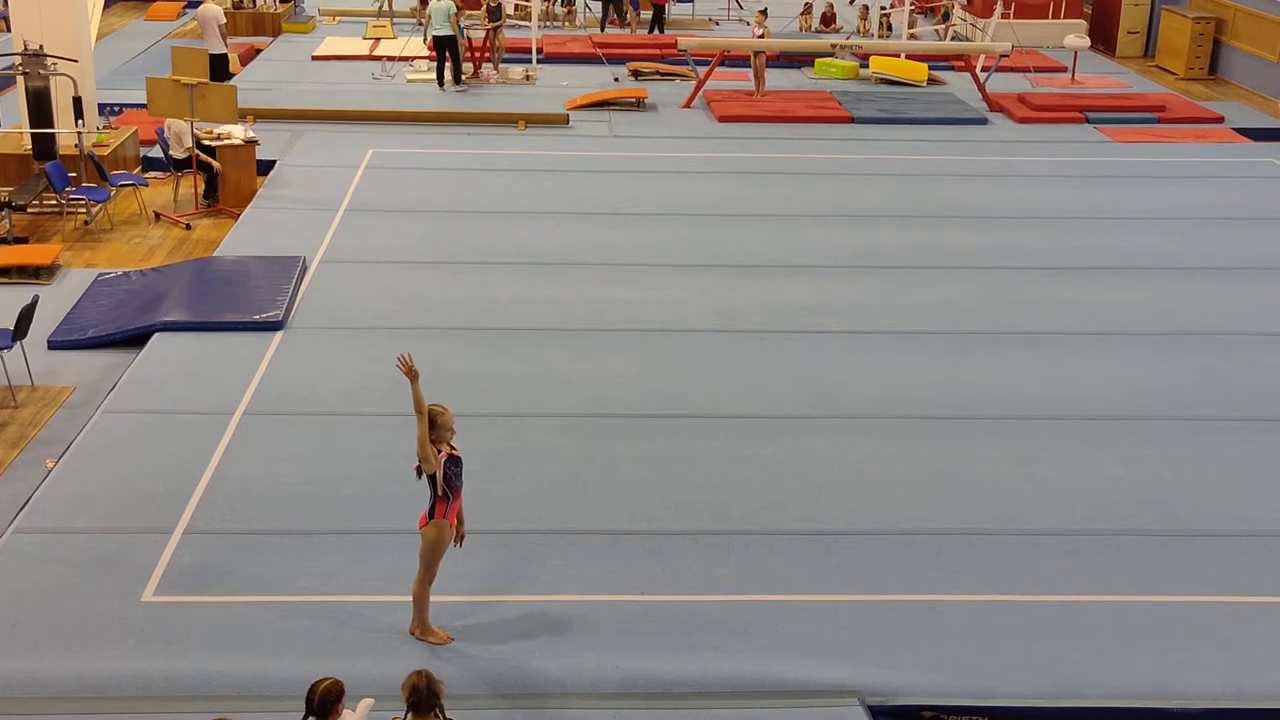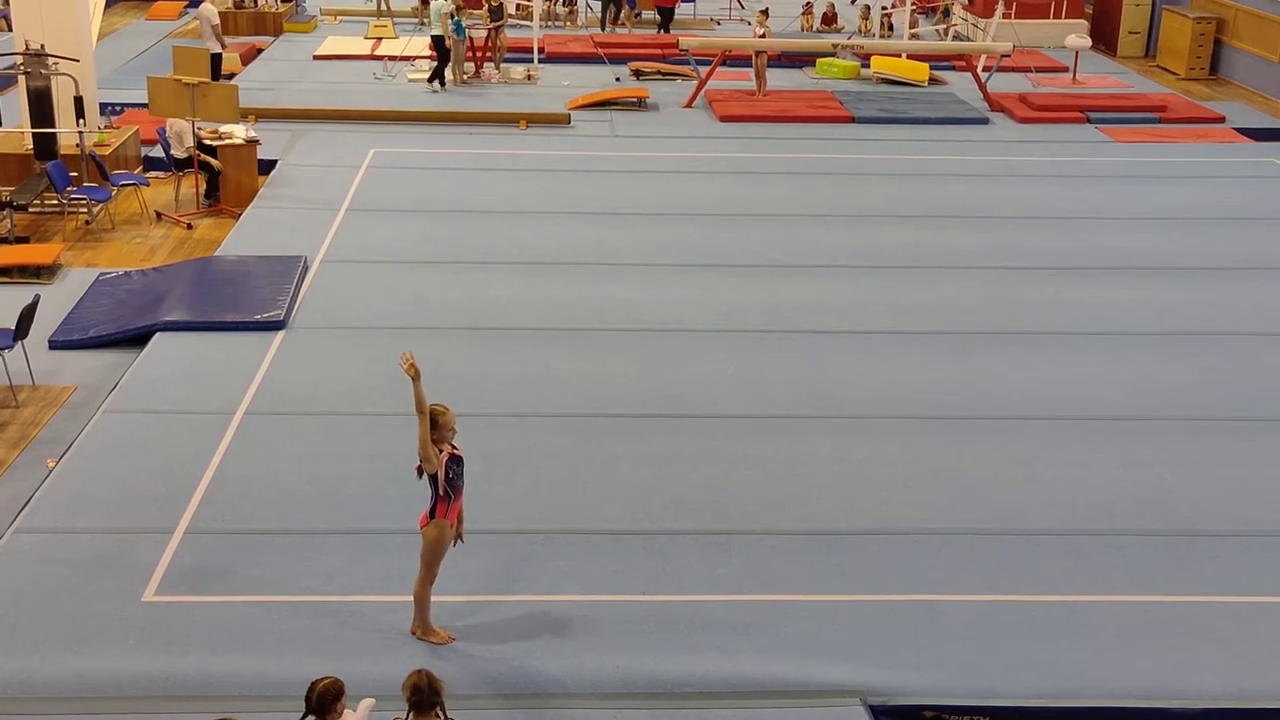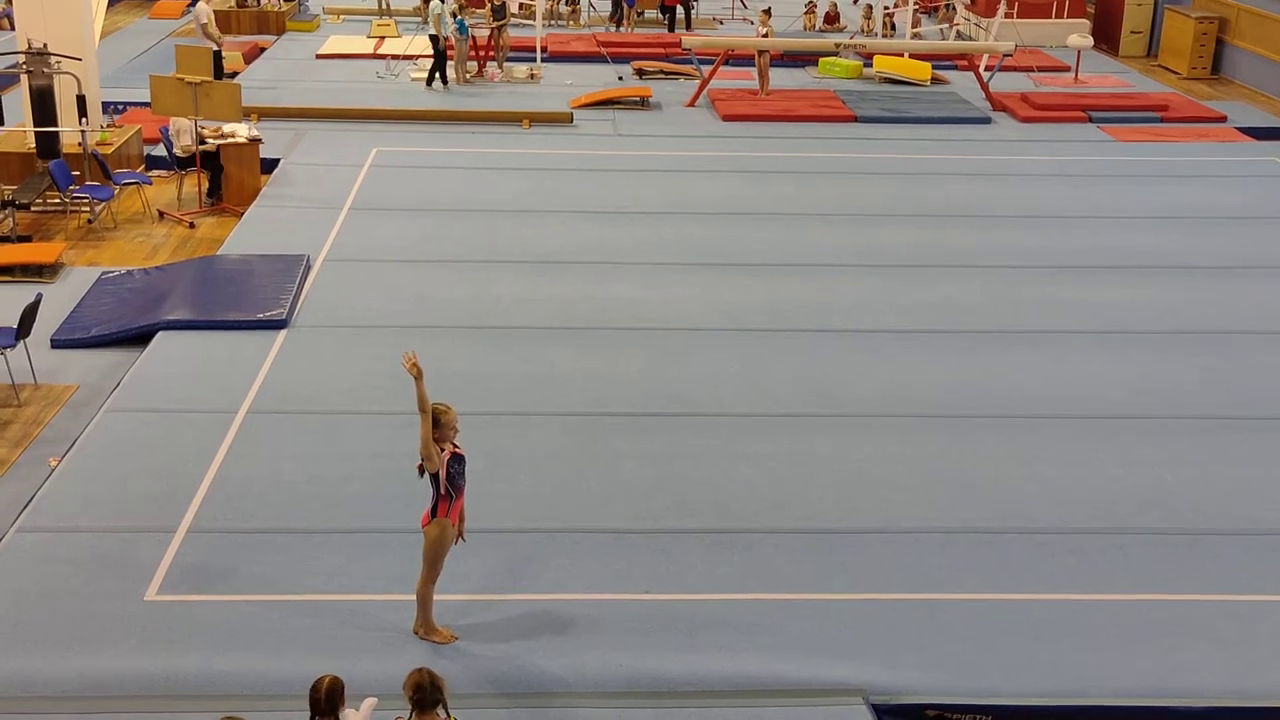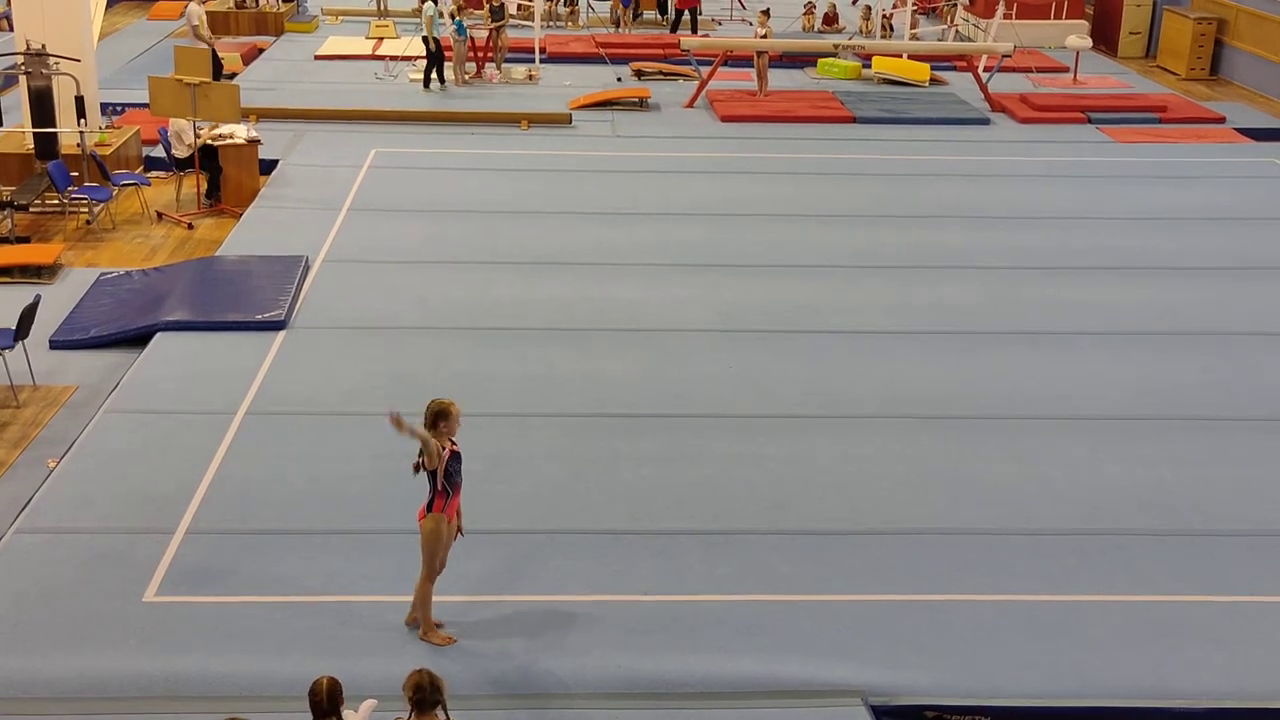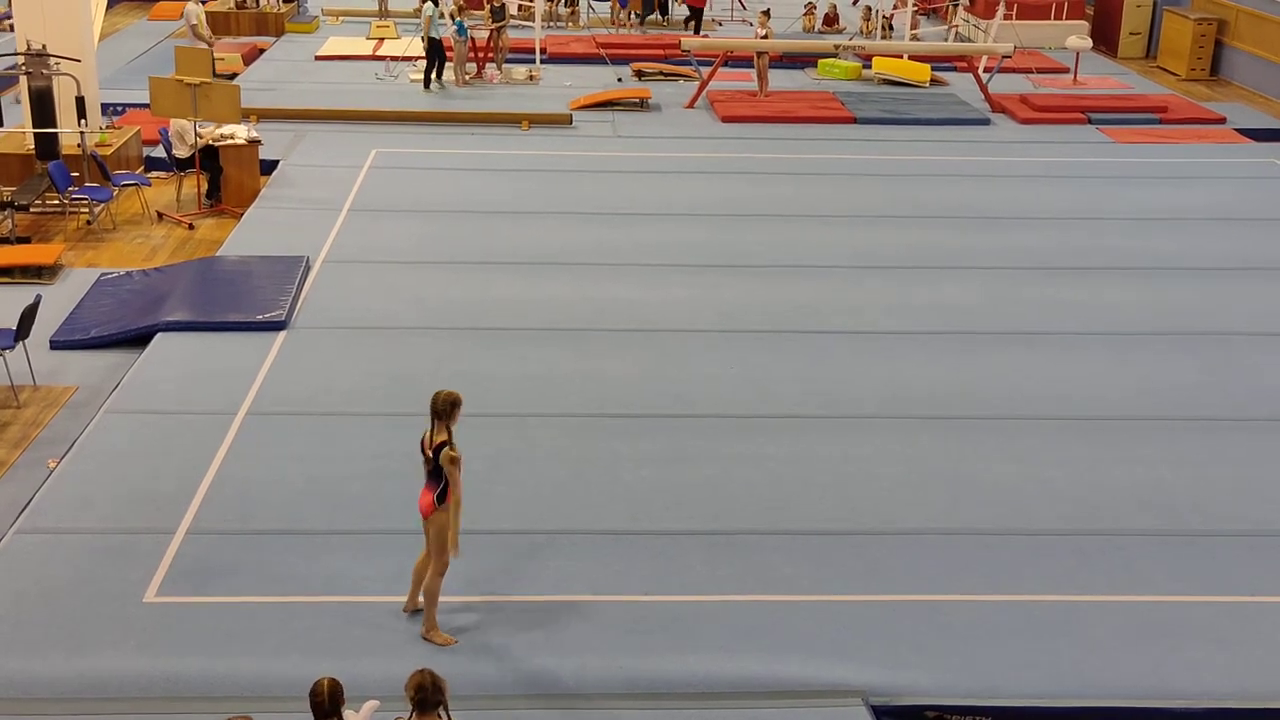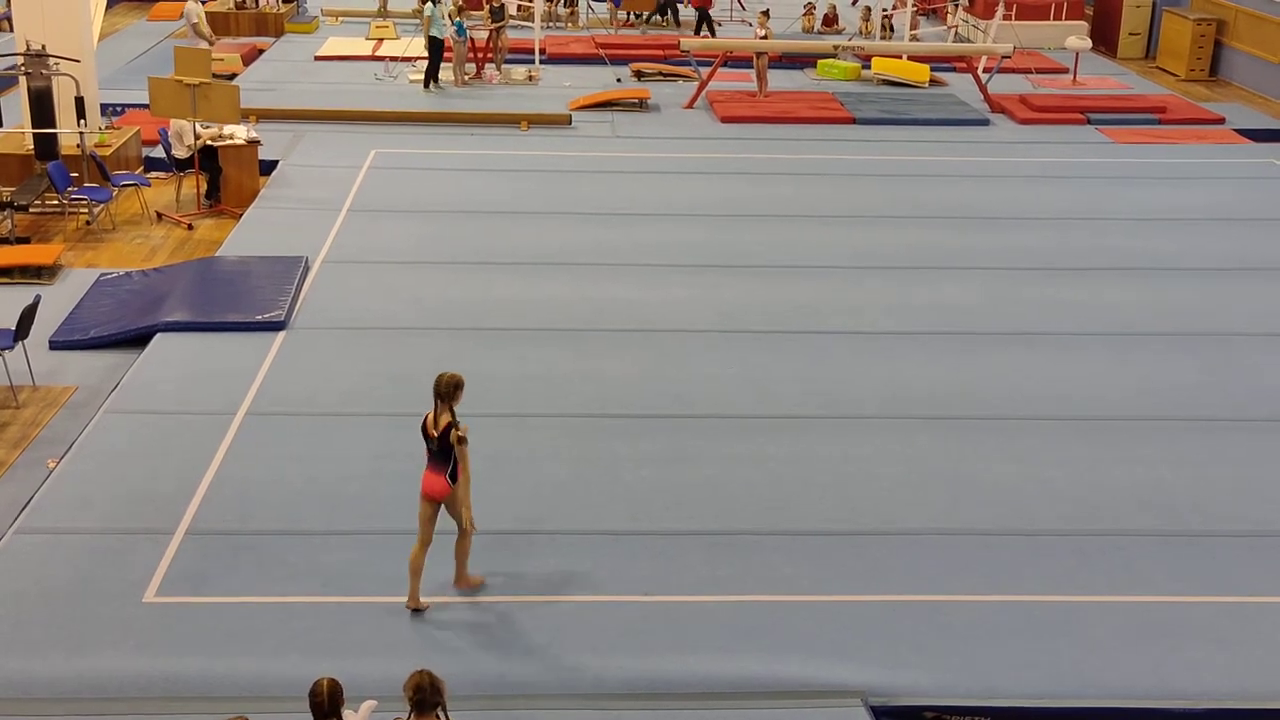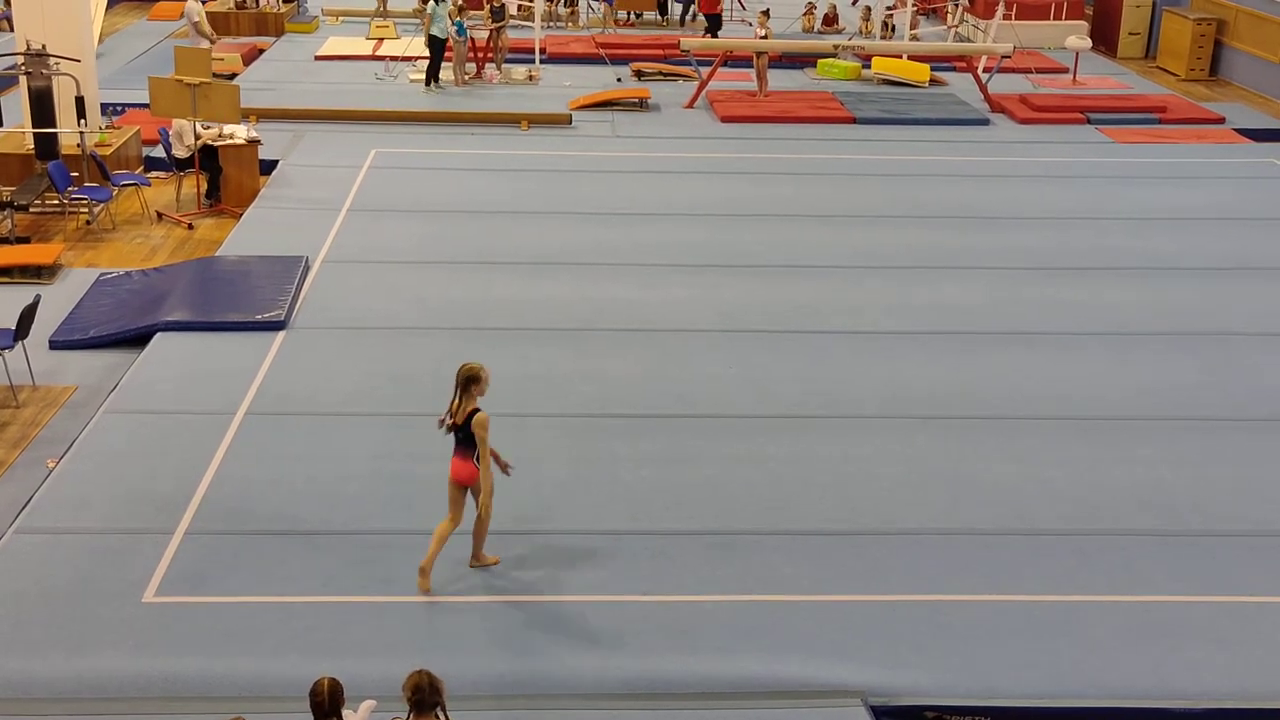
dt=0.3s
person 1, frame 1
left shoulder: (451, 451)
right shoulder: (429, 455)
right elbow: (421, 415)
left wrist: (460, 523)
right wrist: (414, 382)
left hip: (447, 520)
right hip: (435, 522)
left knee: (428, 575)
right knee: (426, 576)
left ankle: (418, 623)
right ankle: (423, 628)
person 1, frame 2
left shoulder: (453, 451)
right shoulder: (431, 455)
right elbow: (422, 414)
left wrist: (459, 522)
right wrist: (416, 381)
left hip: (447, 520)
right hip: (436, 522)
left knee: (430, 575)
right knee: (427, 576)
left ankle: (420, 623)
right ankle: (424, 628)
person 1, frame 3
left shoulder: (455, 450)
right shoulder: (433, 455)
right elbow: (424, 414)
left wrist: (460, 520)
right wrist: (418, 379)
left hip: (450, 519)
right hip: (438, 521)
left knee: (433, 573)
right knee: (429, 575)
left ankle: (423, 622)
right ankle: (426, 628)
person 1, frame 4
left shoulder: (452, 445)
right shoulder: (433, 449)
right elbow: (424, 436)
left wrist: (458, 517)
right wrist: (409, 429)
left hip: (447, 514)
right hip: (435, 516)
left knee: (437, 566)
right knee: (429, 572)
left ankle: (416, 614)
right ankle: (426, 628)
person 1, frame 5
left shoulder: (426, 436)
right shoulder: (449, 451)
right elbow: (455, 492)
right wrist: (453, 530)
left hip: (426, 498)
right hip: (440, 507)
left knee: (430, 553)
right knee: (439, 565)
left ankle: (412, 601)
right ankle: (430, 627)
person 1, frame 6
left shoulder: (427, 420)
right shoulder: (457, 430)
right elbow: (464, 469)
right wrist: (466, 507)
left hip: (428, 482)
right hip: (449, 486)
left knee: (422, 541)
right knee: (465, 528)
left ankle: (413, 597)
right ankle: (462, 577)
person 1, frame 7
left shoulder: (455, 406)
right shoulder: (480, 417)
right elbow: (482, 454)
left wrist: (497, 458)
right wrist: (486, 493)
left hip: (457, 466)
right hip: (473, 469)
left knee: (452, 518)
right knee: (483, 514)
left ankle: (427, 565)
right ankle: (477, 556)
